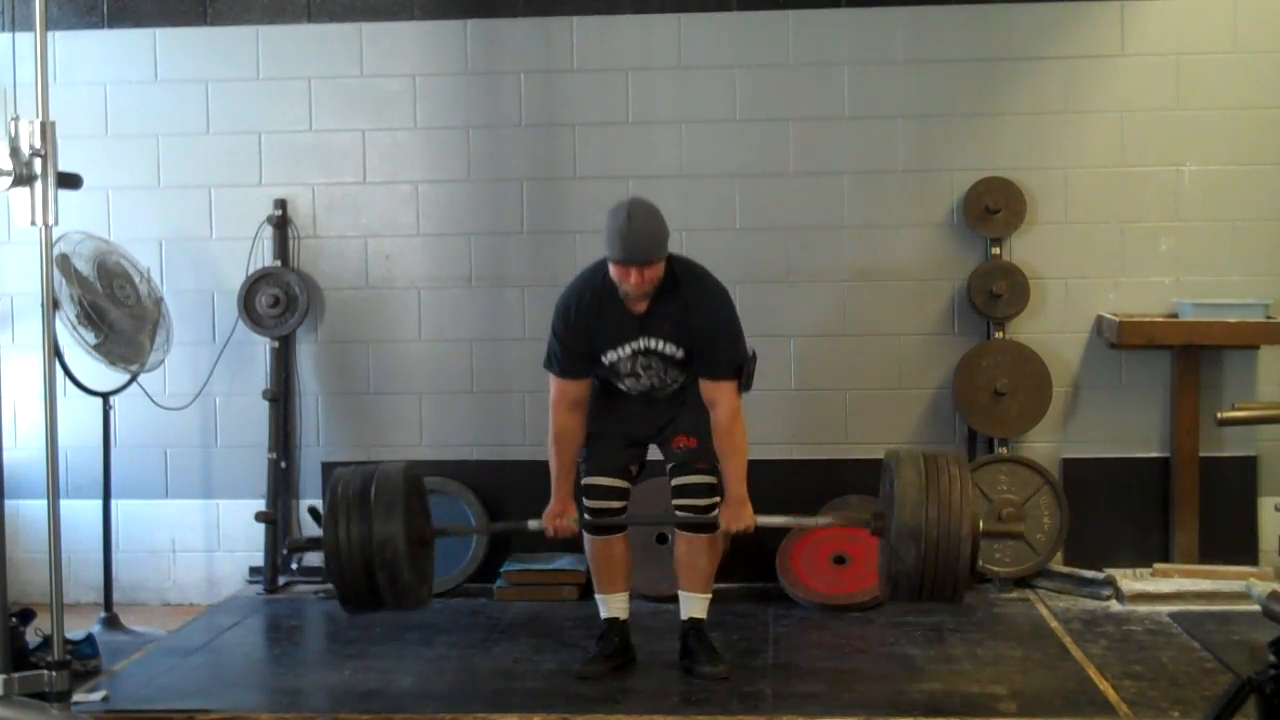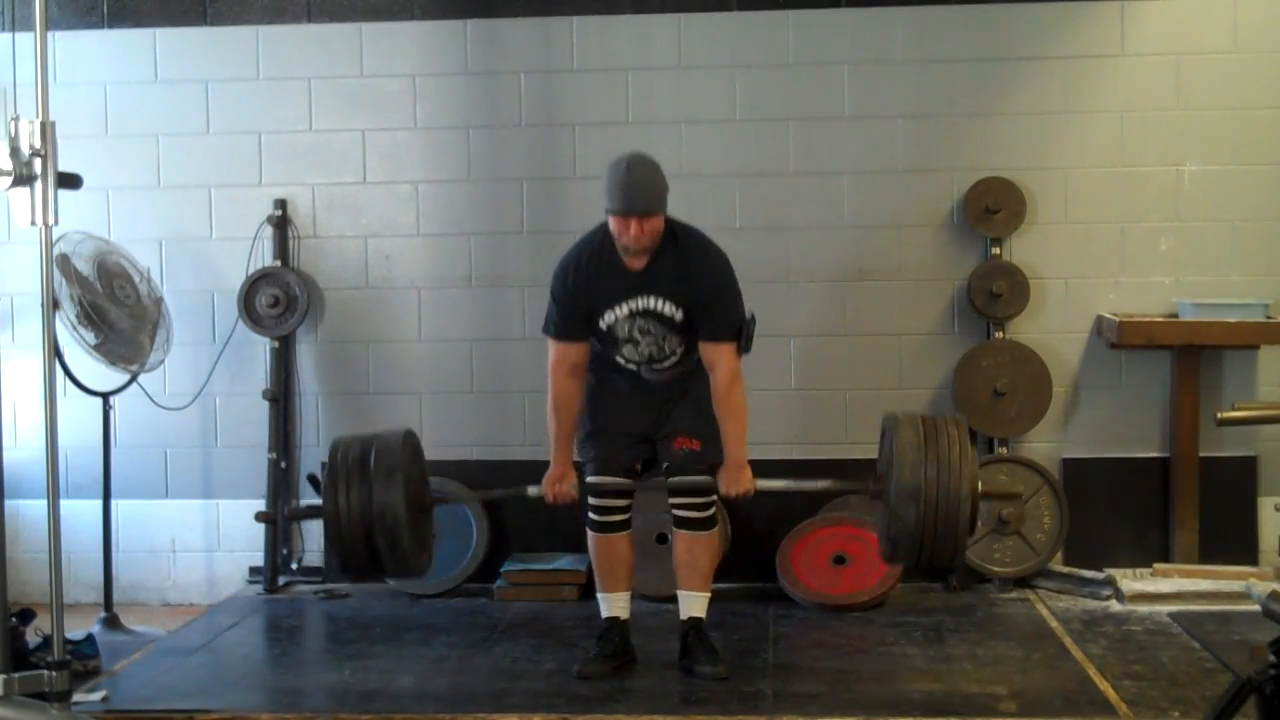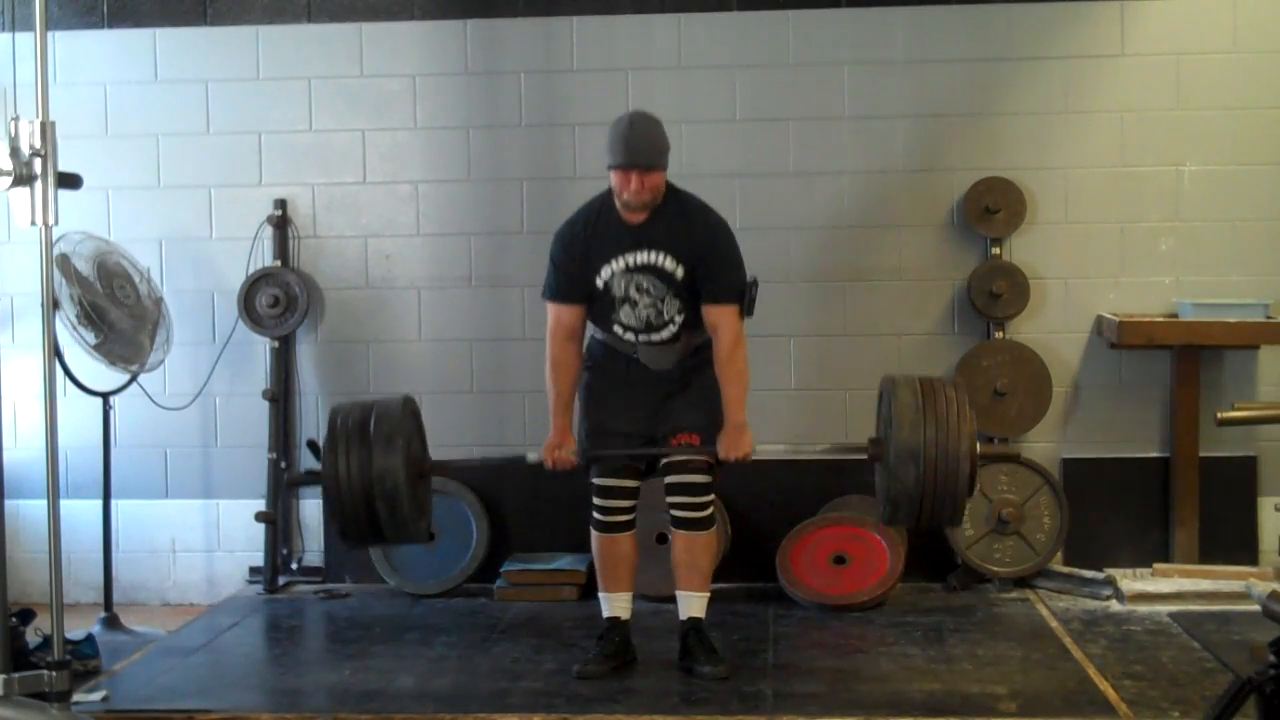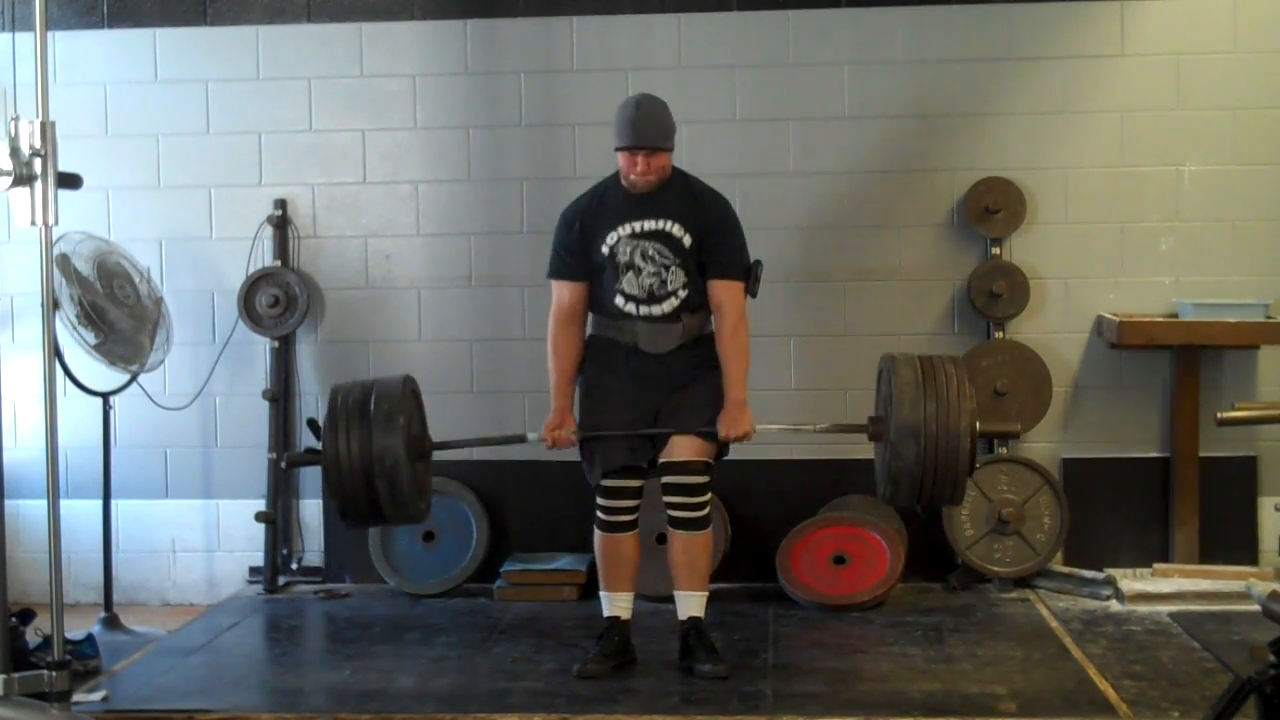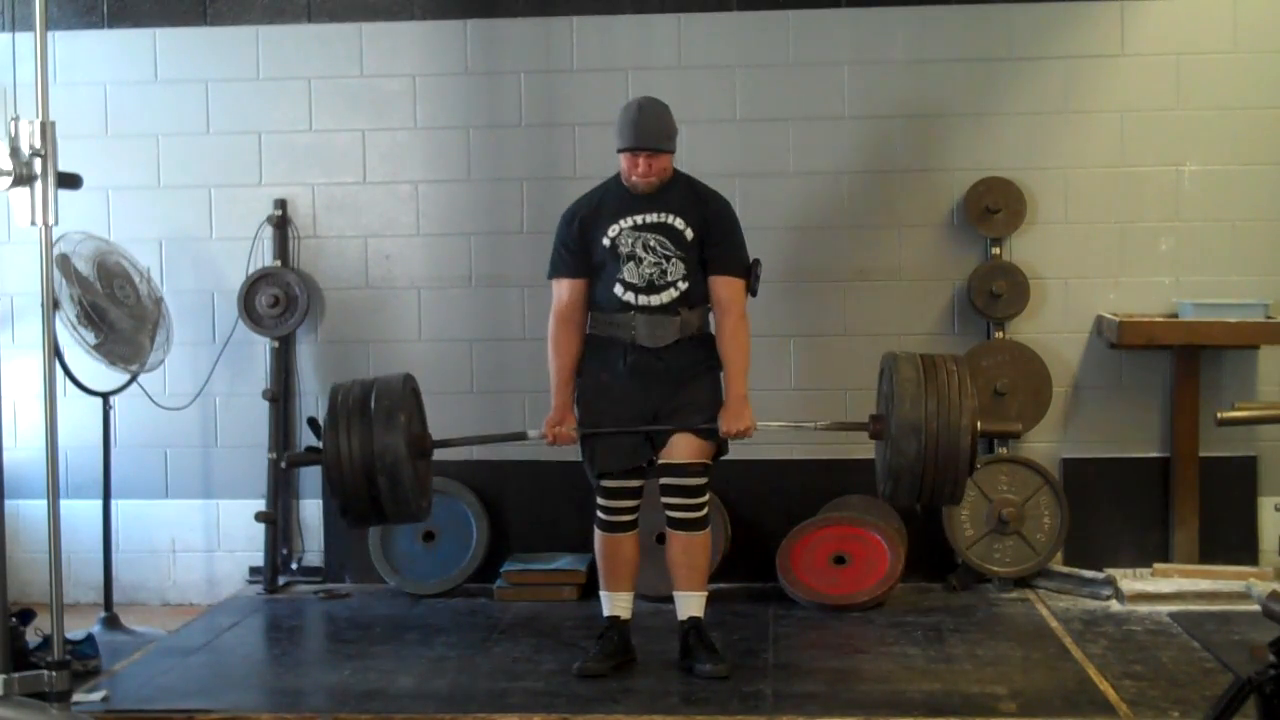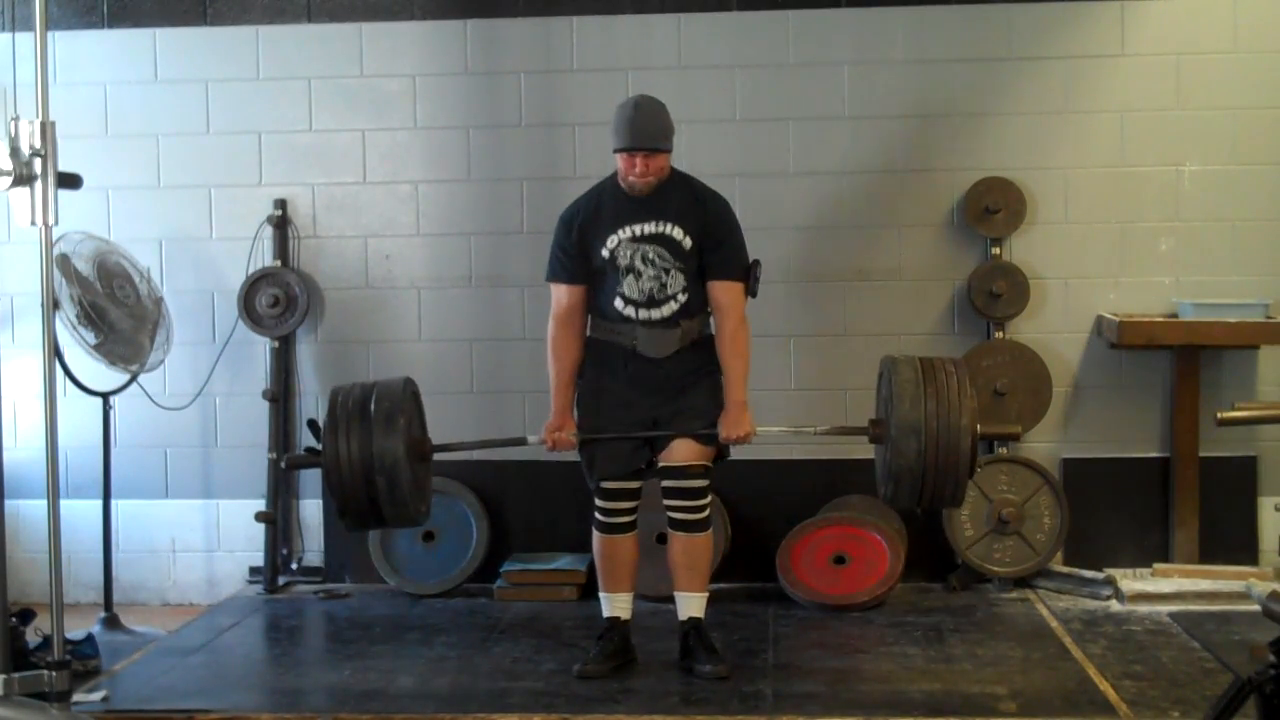
dt=0.2s
person 1, frame 1
left shoulder: (704, 297)
right shoulder: (578, 303)
left elbow: (724, 405)
right elbow: (567, 406)
left wrist: (737, 496)
right wrist: (561, 496)
left hip: (689, 395)
right hip: (614, 397)
left knee: (698, 500)
right knee: (600, 502)
left ankle: (694, 633)
right ankle: (614, 633)
person 1, frame 2
left shoulder: (703, 261)
right shoulder: (578, 268)
left elbow: (723, 368)
right elbow: (566, 370)
left wrist: (736, 459)
right wrist: (560, 461)
left hip: (688, 383)
right hip: (614, 383)
left knee: (695, 499)
right knee: (605, 501)
left ankle: (694, 632)
right ankle: (615, 632)
person 1, frame 3
left shoulder: (704, 227)
right shoulder: (578, 233)
left elbow: (727, 332)
right elbow: (563, 335)
left wrist: (735, 424)
right wrist: (560, 427)
left hip: (690, 373)
right hip: (614, 373)
left knee: (692, 498)
right knee: (610, 503)
left ankle: (694, 632)
right ankle: (616, 632)
person 1, frame 4
left shoulder: (708, 208)
right shoulder: (584, 213)
left elbow: (729, 310)
right elbow: (567, 313)
left wrist: (737, 401)
right wrist: (561, 406)
left hip: (690, 368)
right hip: (613, 369)
left knee: (689, 501)
right knee: (614, 504)
left ankle: (693, 632)
right ankle: (616, 631)
person 1, frame 5
left shoulder: (708, 208)
right shoulder: (585, 213)
left elbow: (730, 307)
right elbow: (567, 311)
left wrist: (737, 396)
right wrist: (560, 401)
left hip: (688, 369)
right hip: (610, 369)
left knee: (686, 502)
right knee: (615, 505)
left ankle: (692, 631)
right ankle: (616, 631)
person 1, frame 6
left shoulder: (707, 208)
right shoulder: (582, 215)
left elbow: (729, 312)
right elbow: (566, 316)
left wrist: (737, 402)
right wrist: (560, 408)
left hip: (688, 371)
right hip: (611, 372)
left knee: (688, 503)
right knee: (613, 506)
left ankle: (693, 632)
right ankle: (616, 632)
